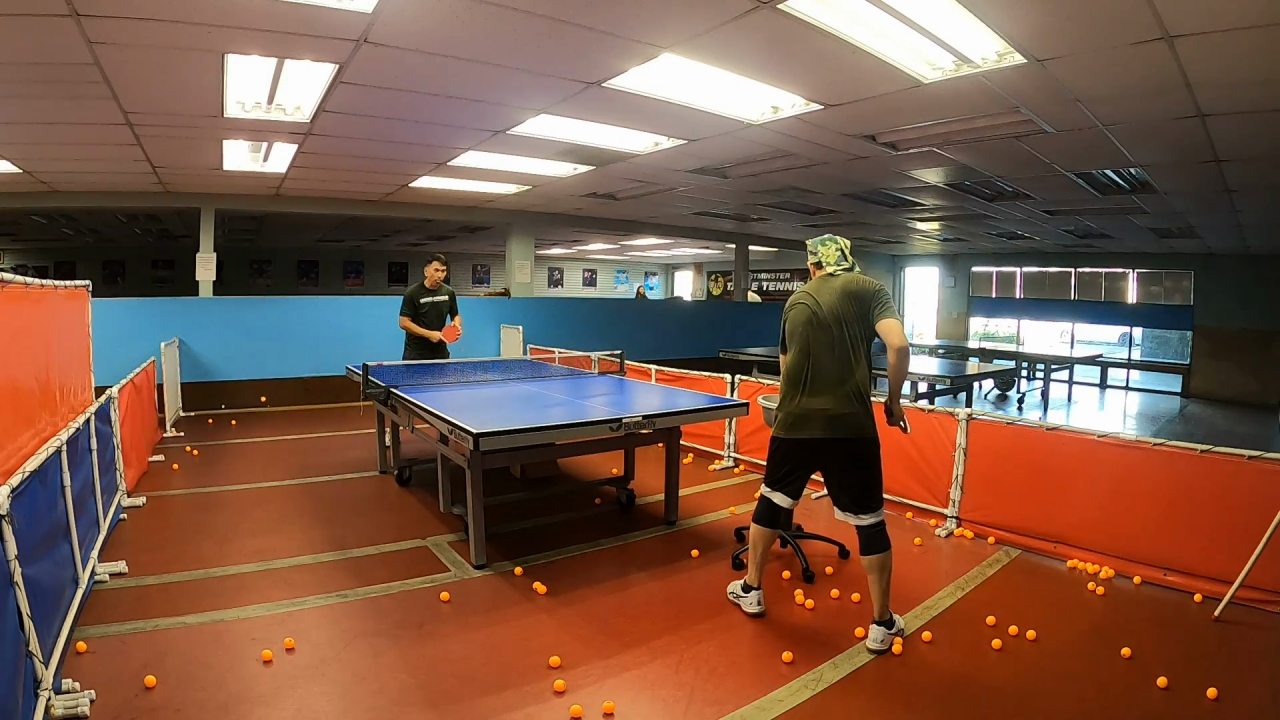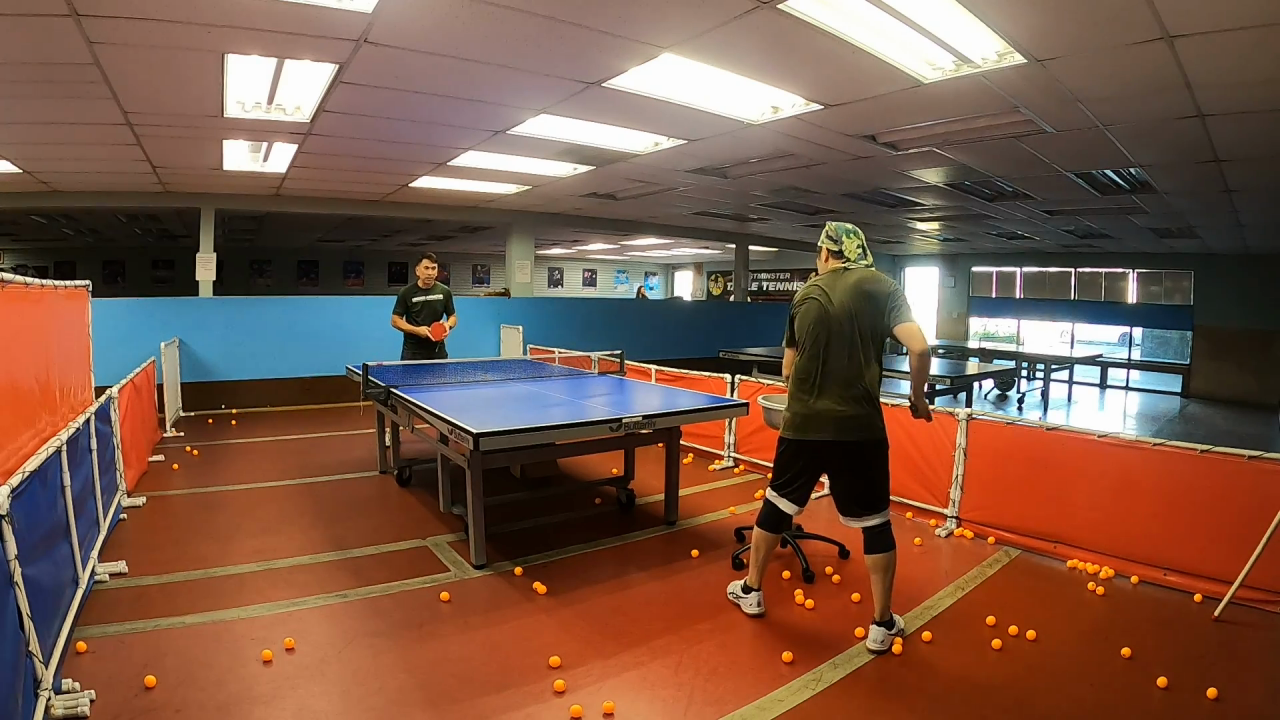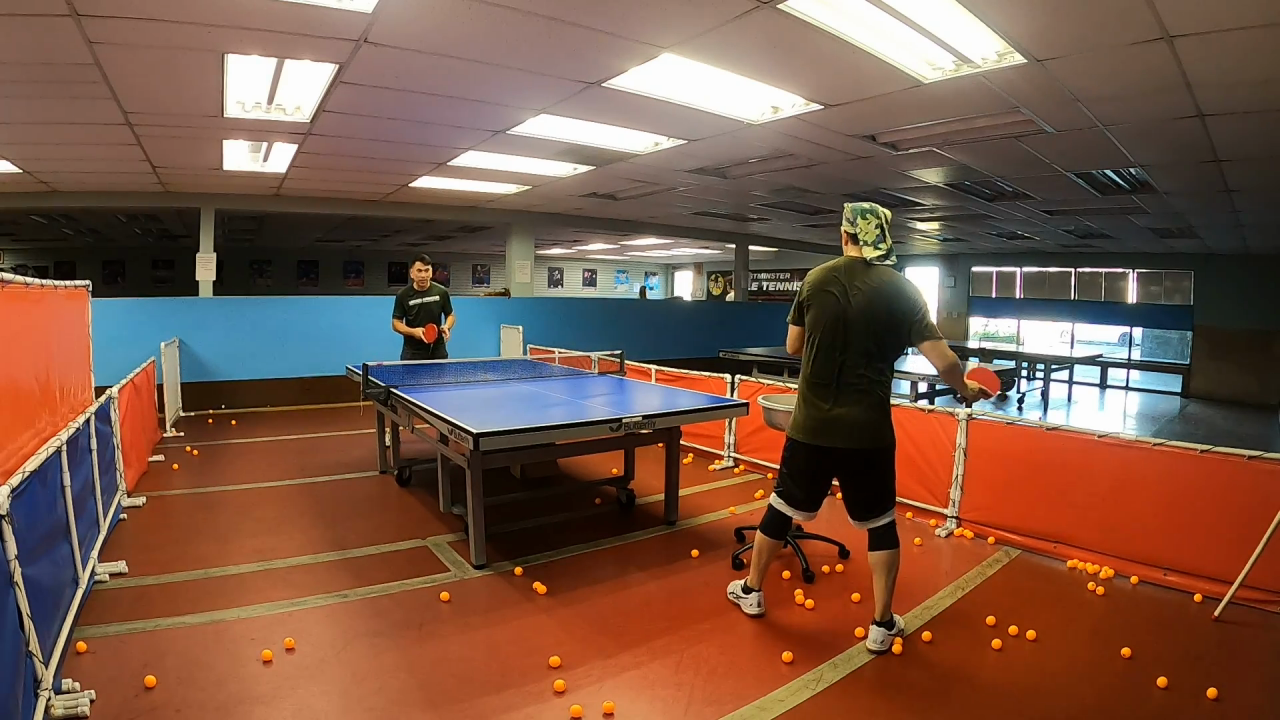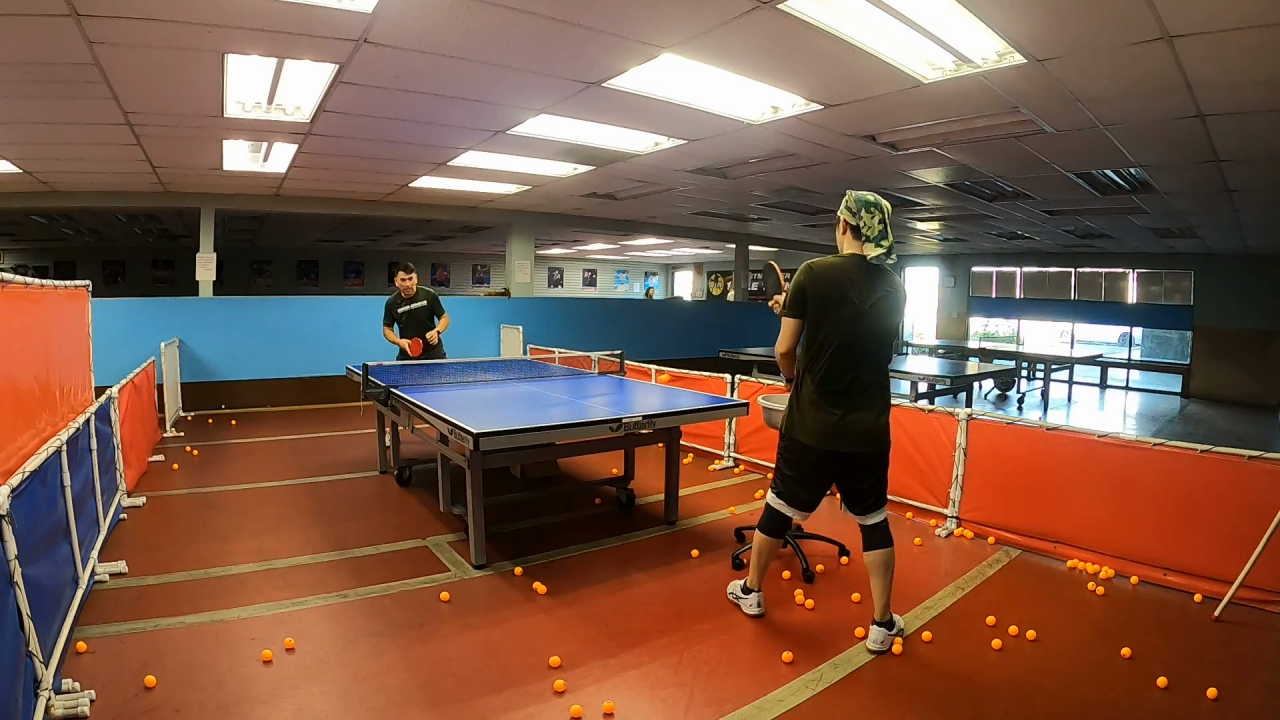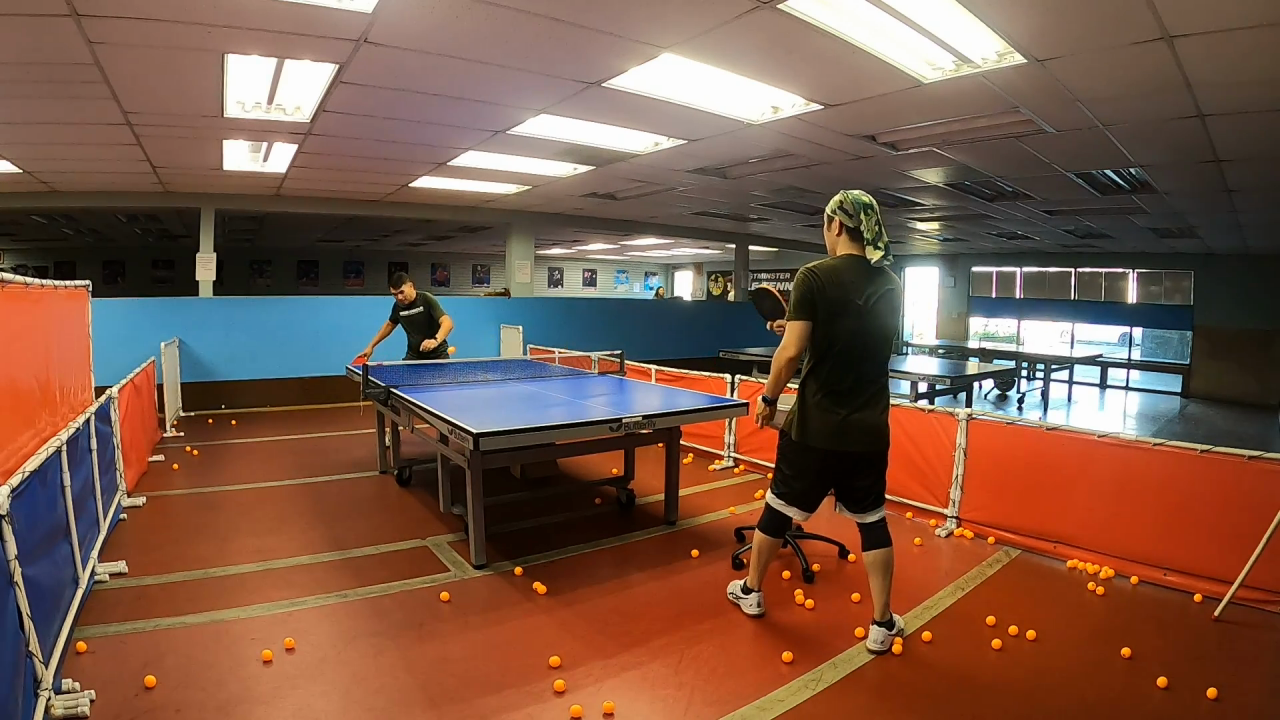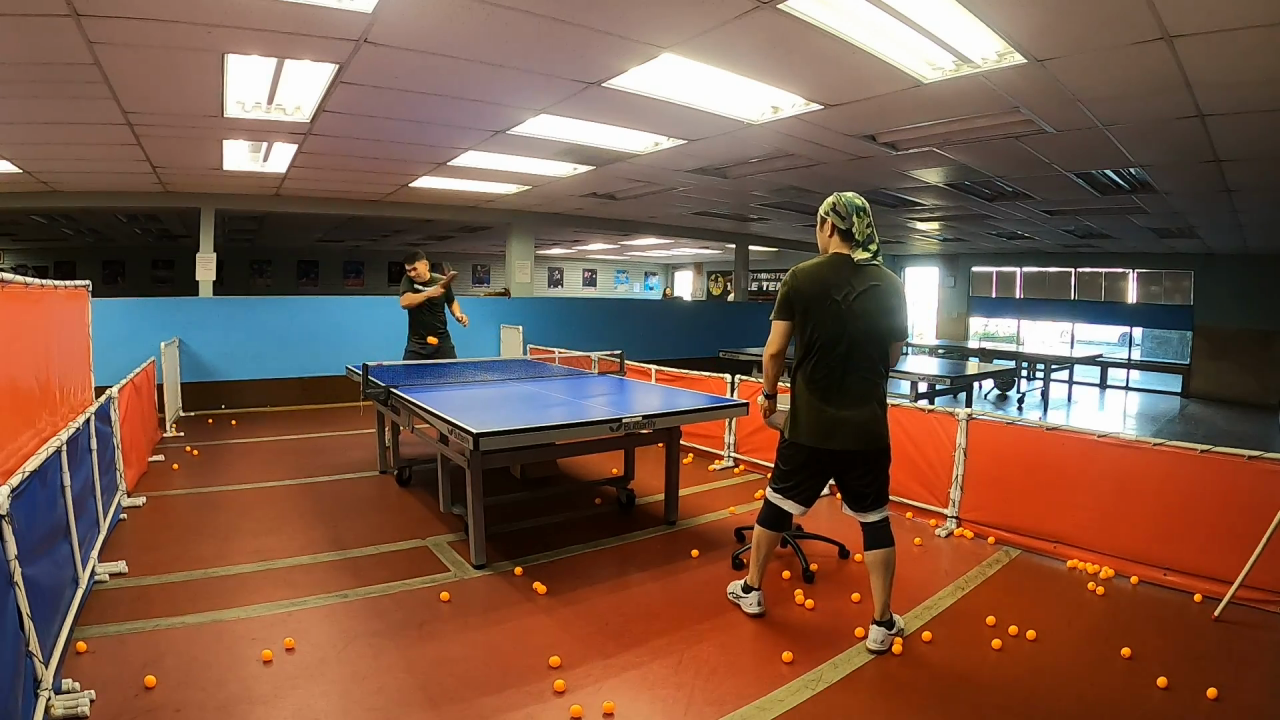
dt=0.4s
person 1, frame 1
left shoulder: (797, 299)
right shoulder: (868, 288)
right elbow: (898, 345)
right wrist: (893, 401)
left hip: (794, 420)
right hip: (849, 423)
left knee: (772, 500)
right knee: (870, 520)
left ankle: (751, 589)
right ankle: (882, 624)
person 1, frame 2
left shoulder: (805, 294)
right shoulder: (881, 286)
right elbow: (919, 349)
right wrist: (918, 397)
left hip: (803, 422)
right hip: (859, 425)
left knee: (778, 504)
right knee: (875, 522)
left ankle: (751, 589)
right ankle: (883, 624)
person 1, frame 3
left shoulder: (816, 278)
right shoulder: (898, 288)
left elbow: (792, 347)
right elbow: (942, 360)
right wrist: (965, 389)
left hip: (811, 424)
right hip: (868, 429)
left knee: (782, 507)
right knee: (880, 523)
left ankle: (751, 590)
right ankle: (882, 624)
person 1, frame 4
left shoulder: (813, 273)
right shoulder: (894, 289)
left elbow: (785, 348)
left wrist: (793, 379)
left hip: (811, 424)
right hip: (868, 430)
left knee: (780, 507)
right knee: (873, 521)
left ankle: (751, 591)
right ankle: (882, 625)
person 1, frame 5
left shoulder: (815, 276)
right shoulder: (890, 286)
left elbow: (792, 353)
left wrist: (768, 398)
left hip: (815, 425)
right hip: (869, 429)
left knee: (780, 508)
right knee: (872, 521)
left ankle: (751, 590)
right ankle: (882, 625)
person 1, frame 6
left shoulder: (801, 278)
right shoulder: (890, 285)
left elbow: (775, 350)
right elbow: (892, 357)
left wrist: (768, 393)
left hip: (809, 423)
right hip: (866, 427)
left knee: (778, 504)
right knee: (874, 519)
left ankle: (751, 589)
right ankle: (882, 624)
